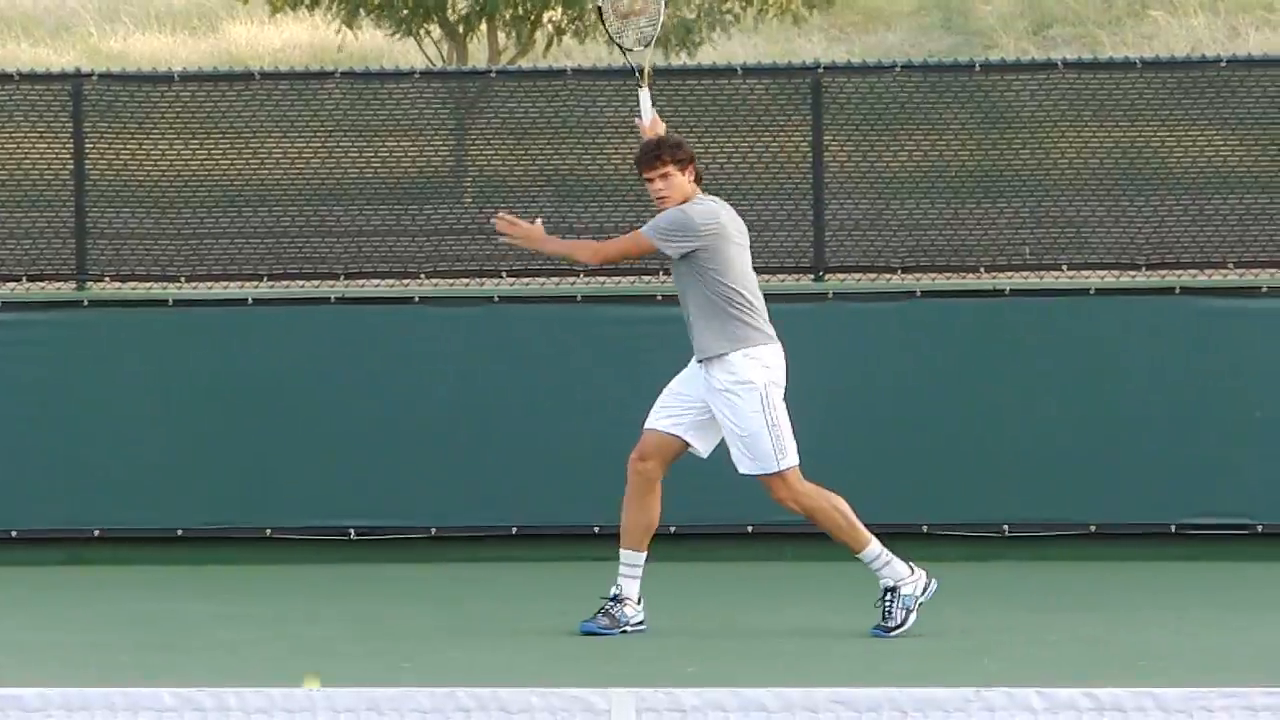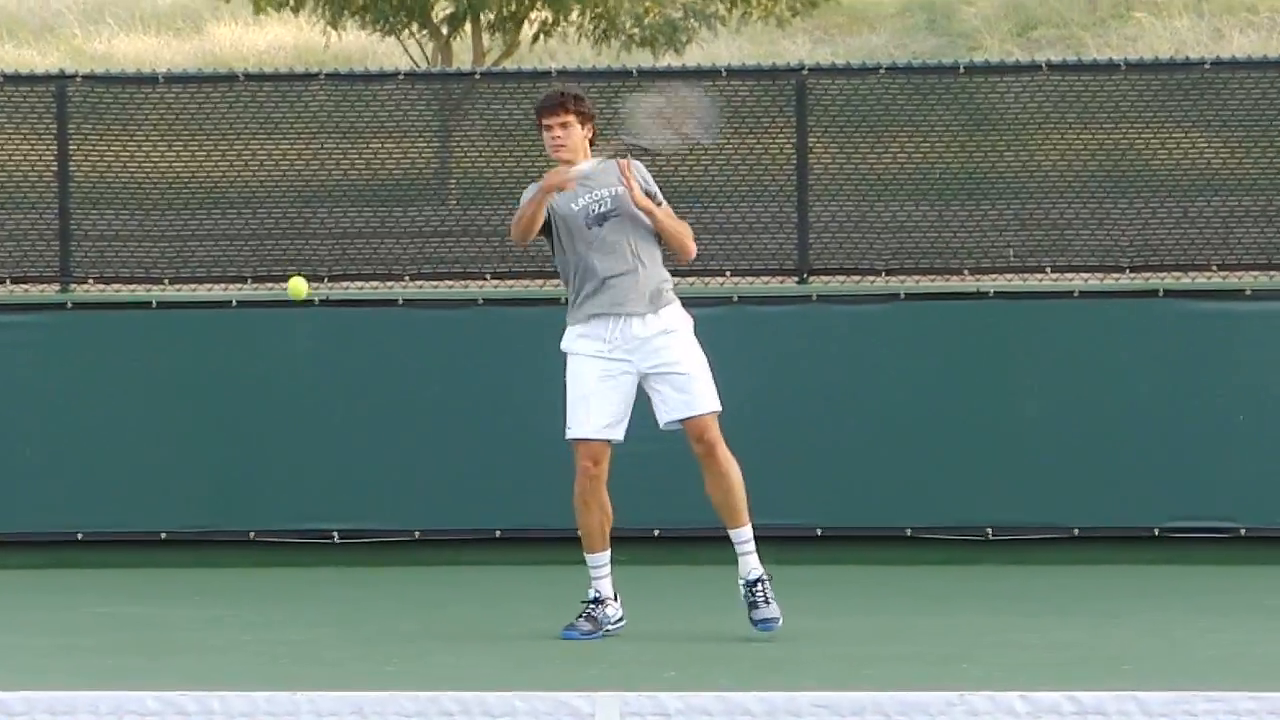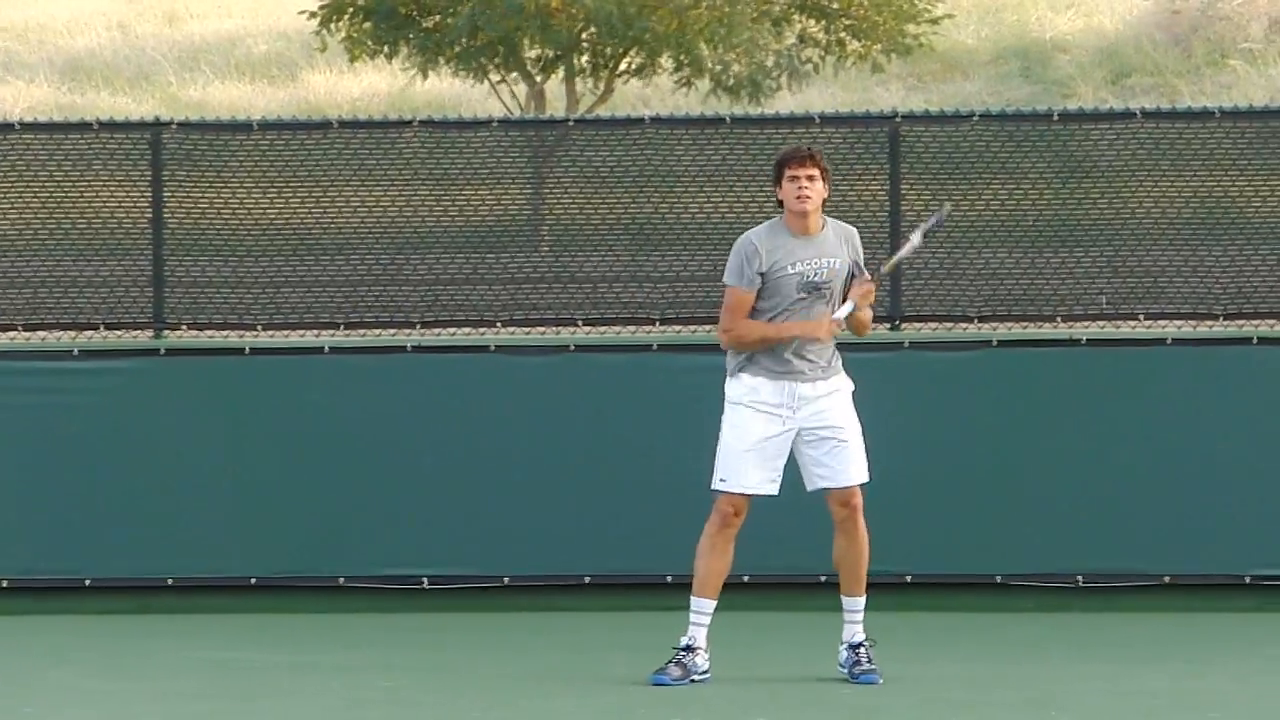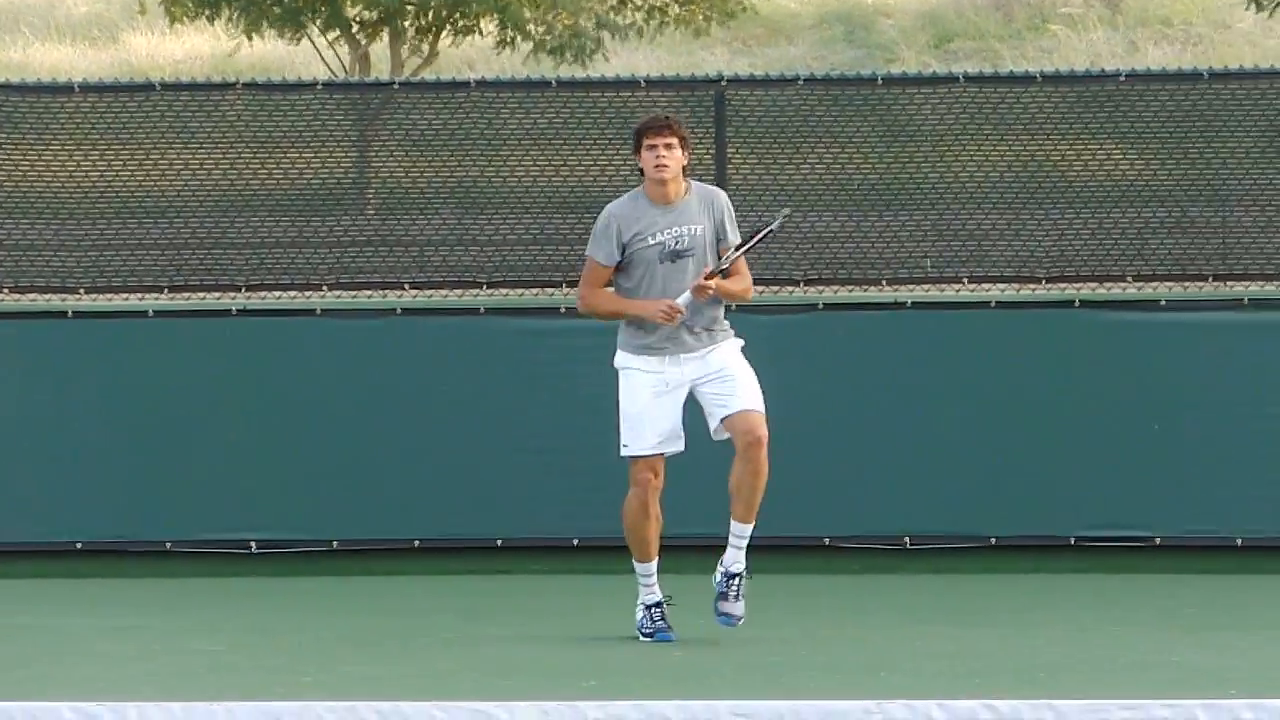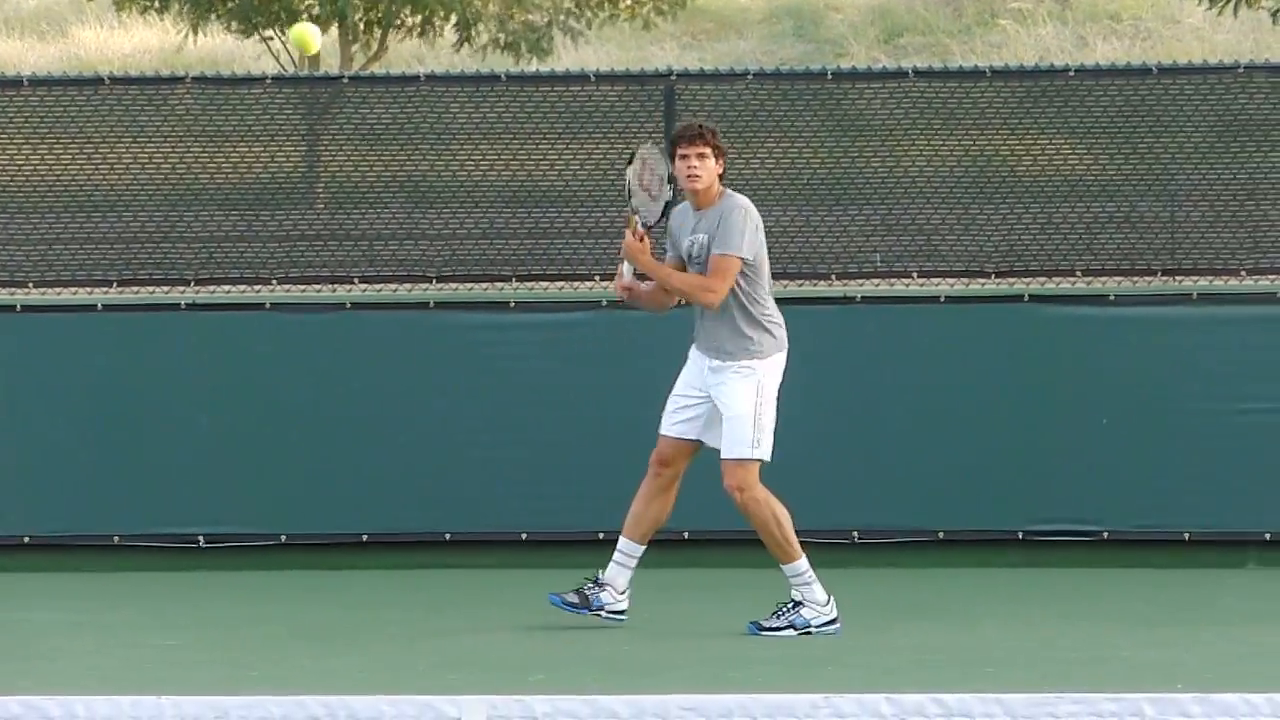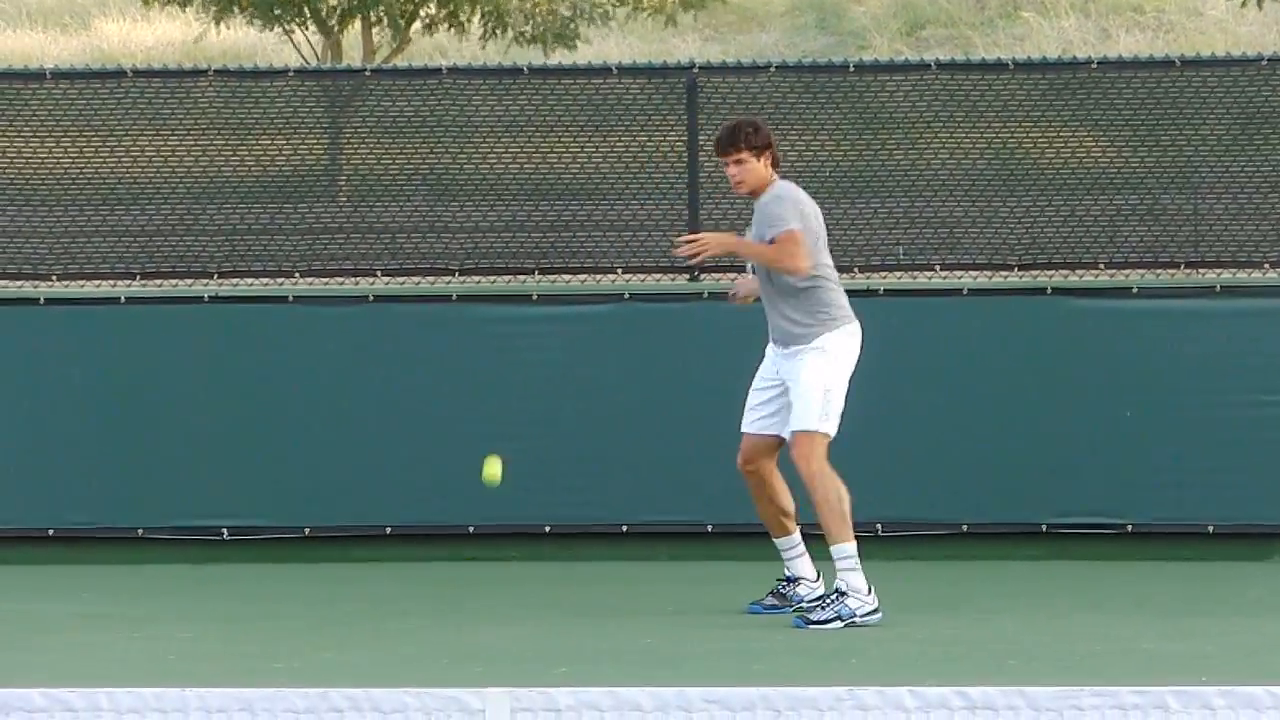
dt=0.7s
person 1, frame 1
left shoulder: (696, 215)
right shoulder: (705, 211)
left elbow: (600, 255)
left wrist: (539, 242)
right wrist: (657, 141)
left hip: (745, 366)
right hip: (709, 368)
left knee: (789, 489)
right knee: (643, 463)
left ankle: (901, 578)
right ankle: (627, 600)
person 1, frame 2
left shoulder: (631, 172)
right shoulder: (542, 192)
left elbow: (686, 250)
right elbow: (521, 235)
left wrist: (647, 209)
right wrist: (546, 189)
left hip: (662, 324)
right hip: (595, 337)
left knee: (707, 438)
right knee: (588, 465)
left ankle: (752, 574)
right ankle: (602, 601)
person 1, frame 3
left shoulder: (844, 238)
right shoulder: (753, 245)
left elbow: (861, 327)
right elbow: (733, 333)
left wrist: (859, 306)
right wrist: (798, 329)
left hip: (824, 391)
right hip: (758, 391)
left knee: (849, 507)
right knee: (727, 514)
left ankle: (854, 640)
right ankle: (695, 648)
person 1, frame 4
left shoulder: (715, 203)
right shoulder: (617, 217)
left elbow: (743, 285)
right elbow: (588, 298)
left wrist: (716, 287)
right wrist: (643, 309)
left hip: (713, 349)
right hip: (645, 361)
left knee: (753, 435)
right knee: (646, 479)
left ankle: (733, 563)
right ankle: (649, 598)
person 1, frame 5
left shoulder: (738, 214)
right shoulder: (680, 217)
left elbow: (710, 293)
right elbow: (666, 291)
left wrist: (648, 263)
right wrist: (635, 289)
left hip: (751, 362)
right hip: (706, 359)
left knee: (741, 485)
right knee: (663, 465)
left ankle: (813, 602)
right ankle: (611, 587)
person 1, frame 6
left shoulder: (782, 199)
right shoulder: (770, 206)
left elbow: (796, 262)
left wrist: (730, 245)
right wrist: (752, 286)
left hip: (825, 344)
right hip: (787, 348)
left knee: (807, 457)
right knee: (752, 461)
left ankle: (855, 588)
right ankle: (801, 574)
